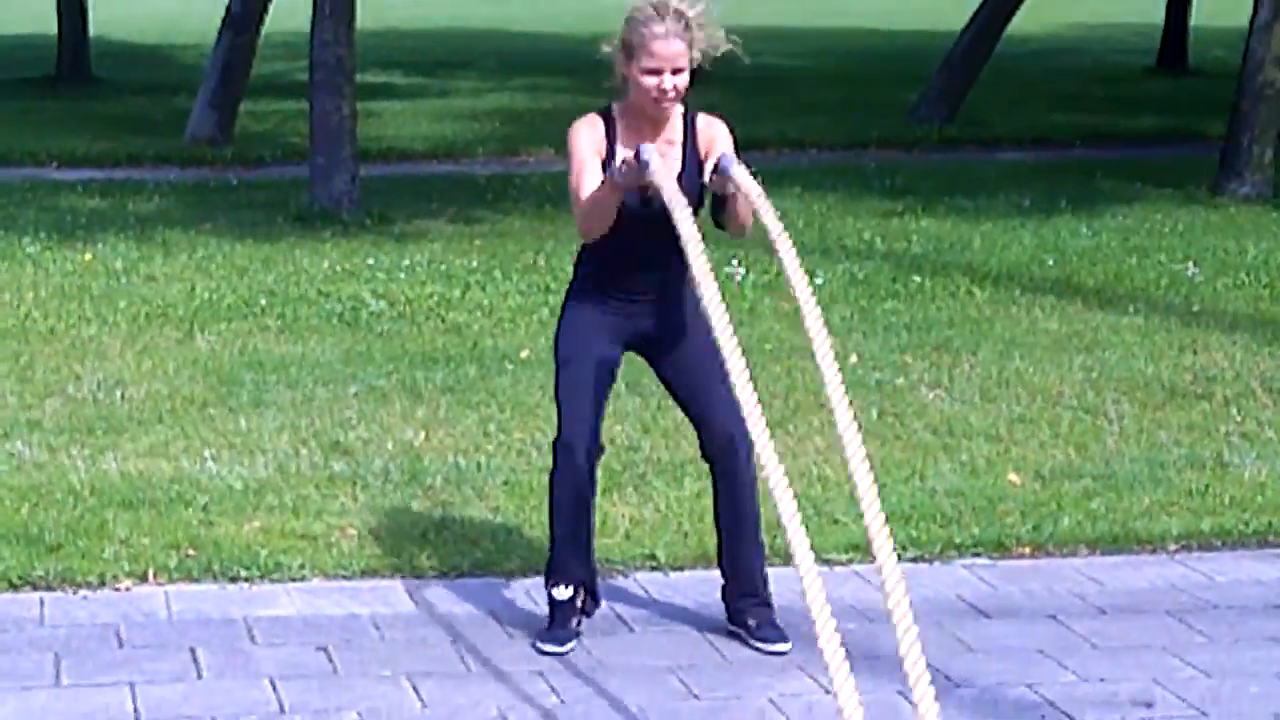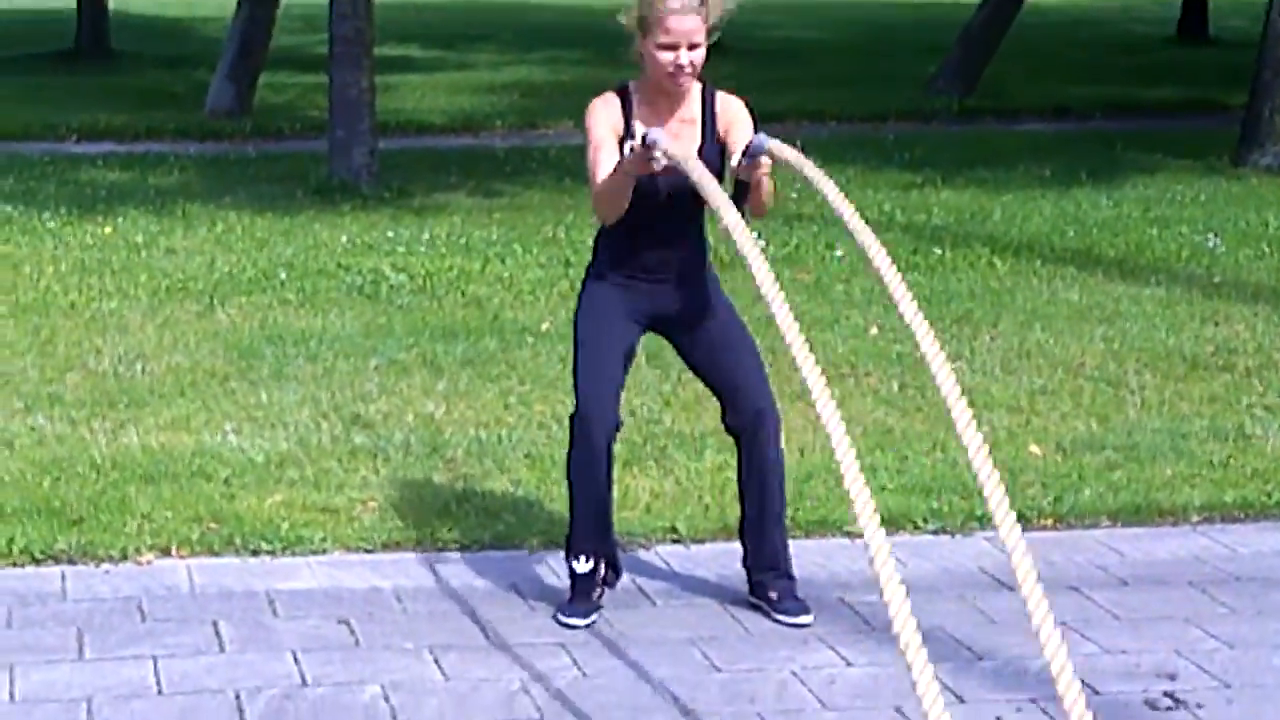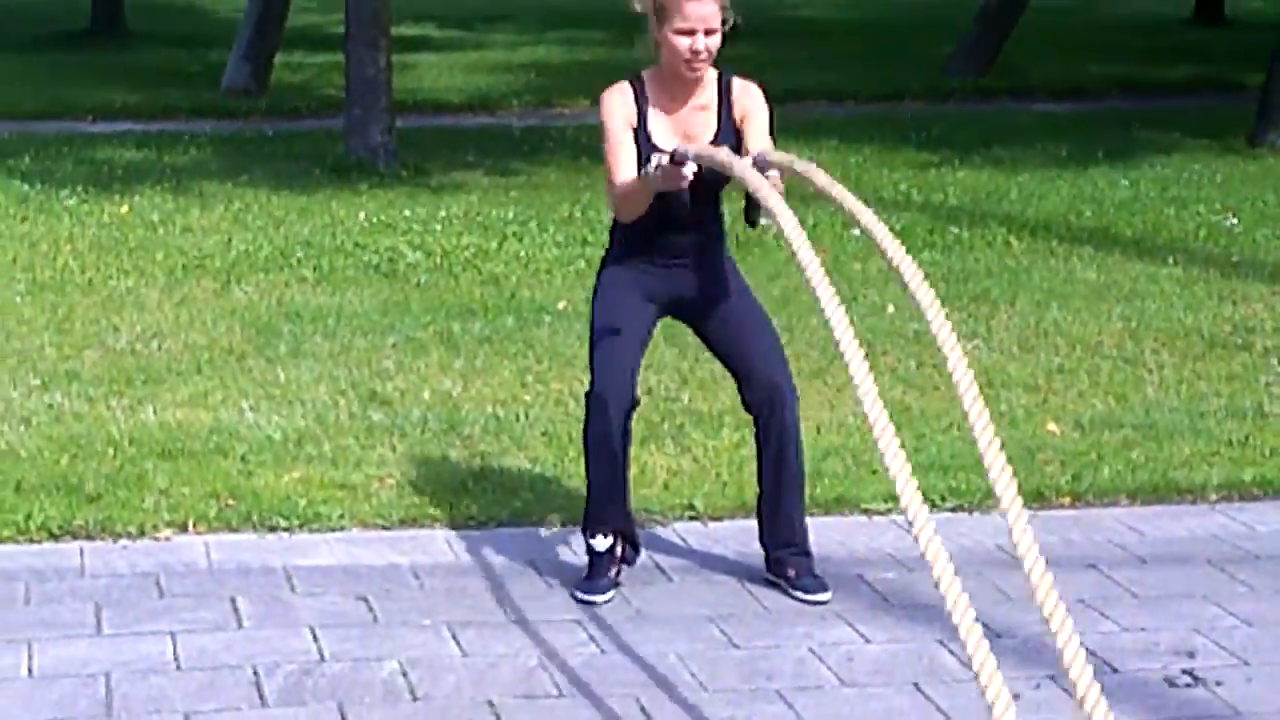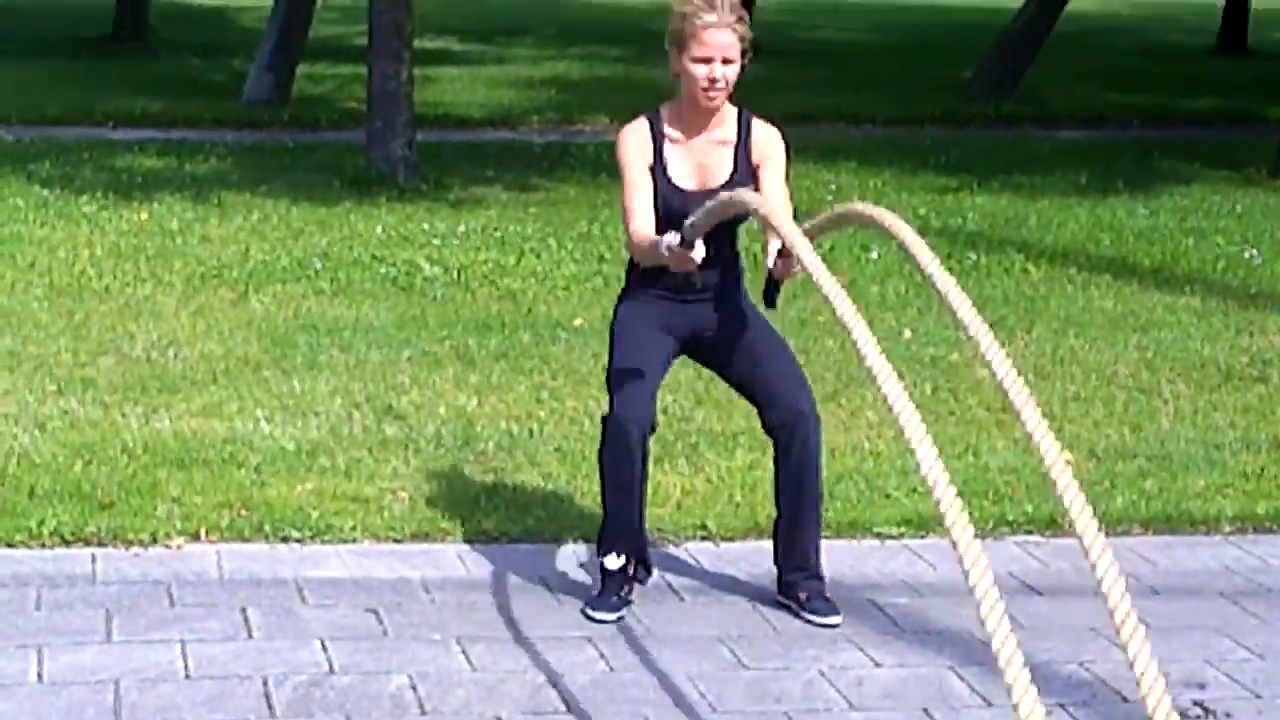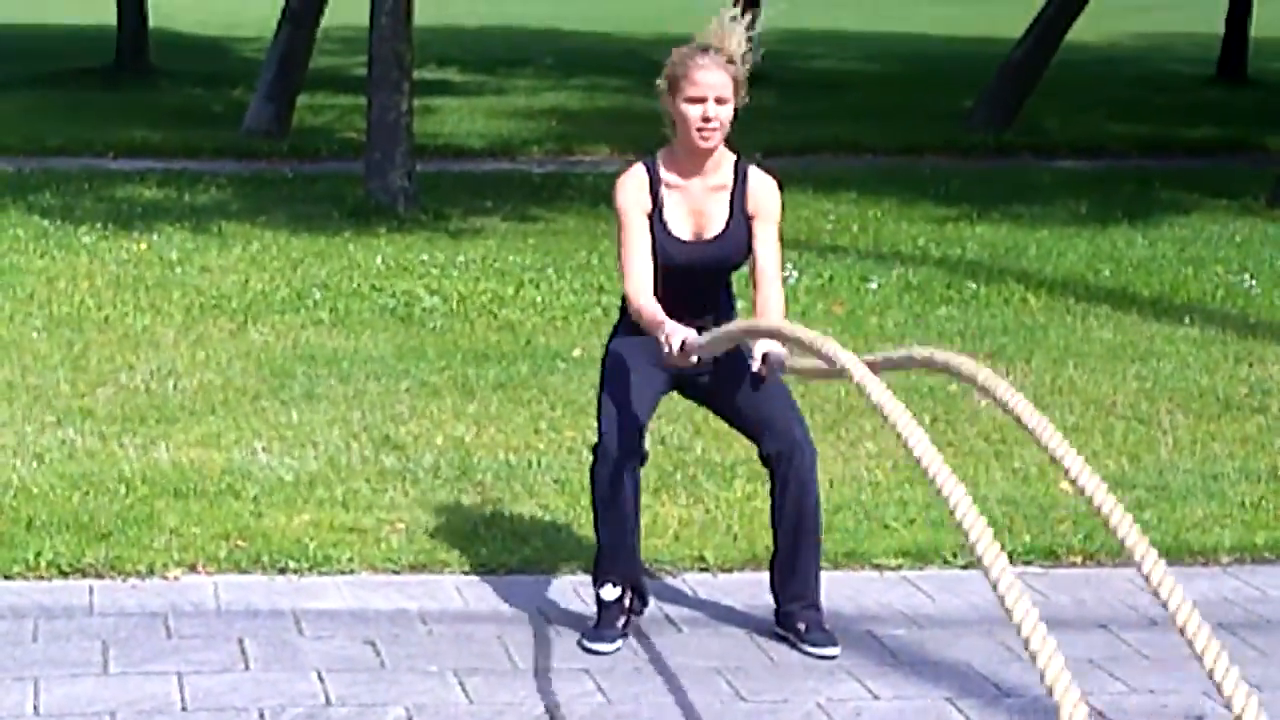
dt=0.5s
person 1, frame 1
left shoulder: (708, 133)
right shoulder: (591, 133)
left elbow: (738, 224)
right elbow: (587, 228)
left wrist: (731, 187)
right wrist: (621, 183)
left hip: (673, 306)
right hip: (596, 309)
left knee: (731, 438)
right knee: (576, 441)
left ankle: (749, 603)
right ankle: (568, 597)
person 1, frame 2
left shoulder: (725, 109)
right shoulder: (609, 110)
left elbow: (758, 206)
right elbow: (605, 208)
left wrist: (755, 163)
right wrist: (634, 159)
left hip: (691, 286)
right hip: (617, 292)
left knee: (757, 414)
right knee: (592, 421)
left ankle: (770, 575)
right ankle: (589, 571)
person 1, frame 3
left shoulder: (742, 98)
right shoulder: (622, 101)
left elbow: (763, 171)
right elbow: (623, 207)
left wrist: (765, 179)
right wrist: (655, 180)
left hip: (709, 267)
right hip: (635, 271)
left knee: (774, 391)
right knee: (609, 395)
left ankle: (787, 552)
right ankle: (607, 546)
person 1, frame 4
left shoulder: (761, 138)
right shoulder: (640, 137)
left elbow: (778, 220)
right elbow: (637, 236)
left wrist: (788, 247)
right wrist: (667, 248)
left hip: (724, 306)
right hip: (652, 307)
left knee: (797, 413)
right knee: (627, 420)
left ankle: (800, 577)
right ankle: (619, 568)
person 1, frame 5
left shoulder: (756, 188)
right shoulder: (638, 185)
left elbow: (769, 286)
right elbow: (637, 291)
left wrist: (769, 338)
right wrist: (665, 329)
left hip: (723, 341)
right hip: (645, 342)
left knee: (792, 445)
right knee: (615, 450)
left ankle: (798, 607)
right ankle: (616, 598)
